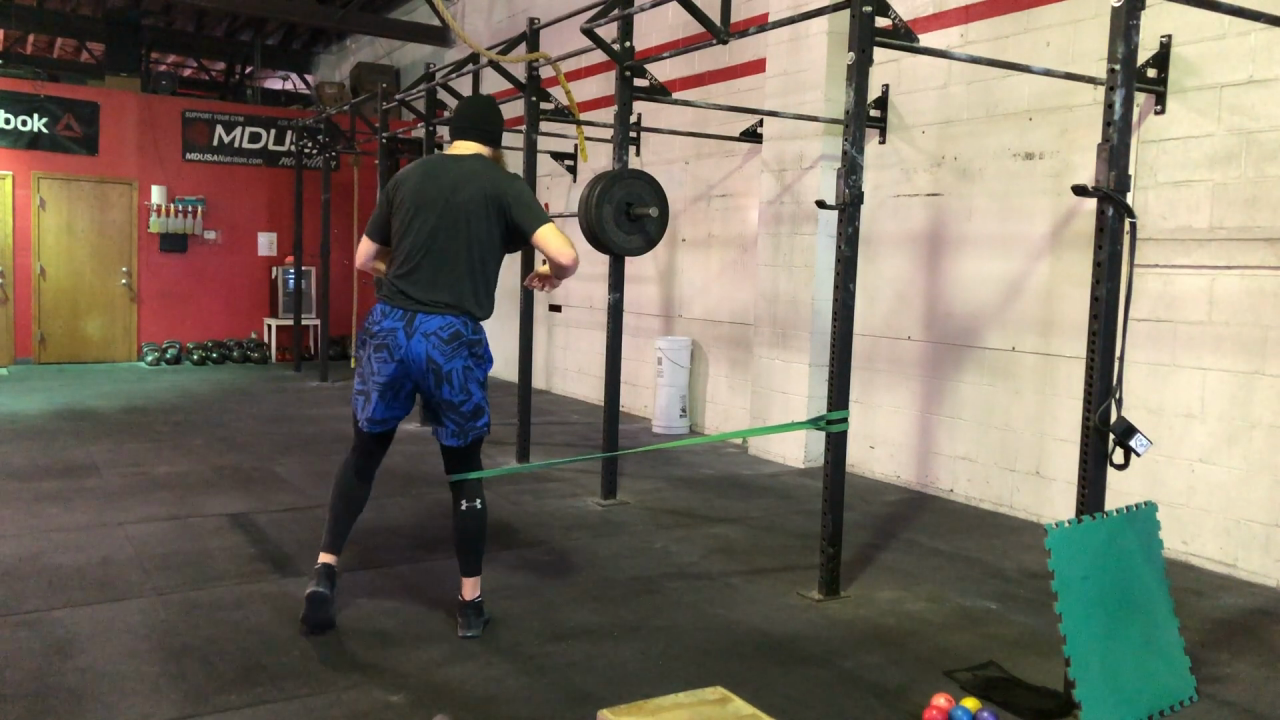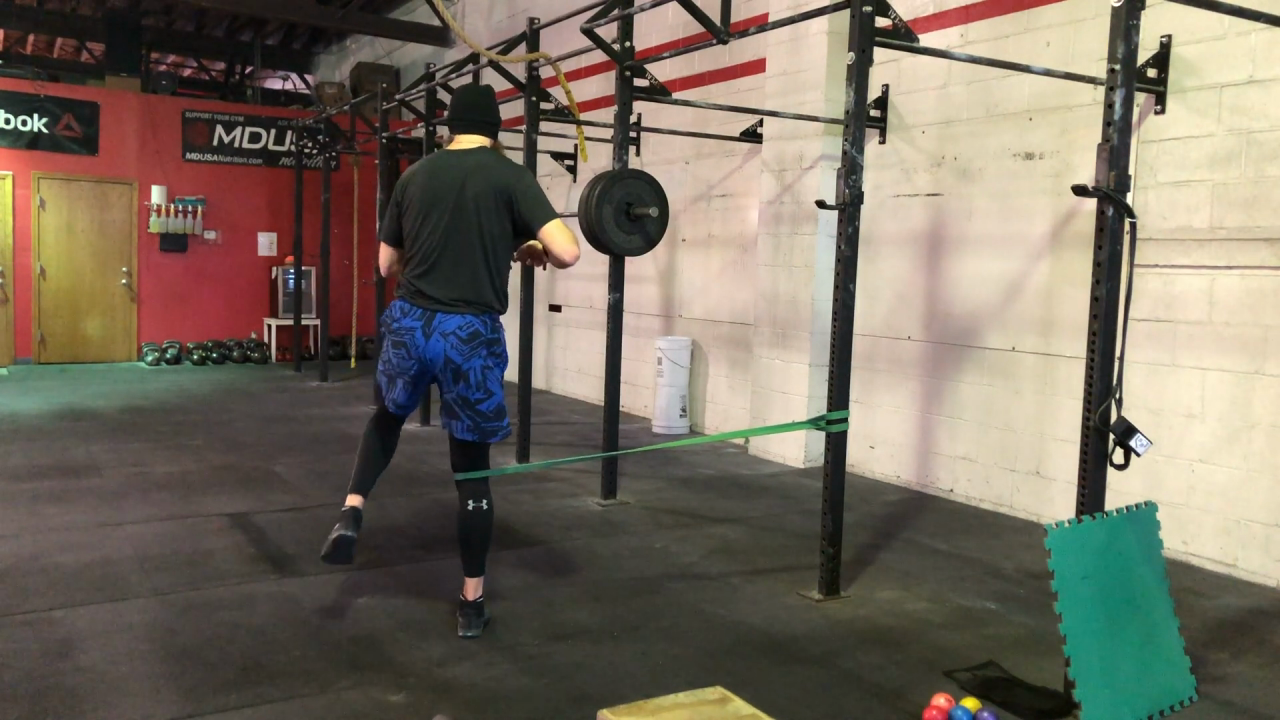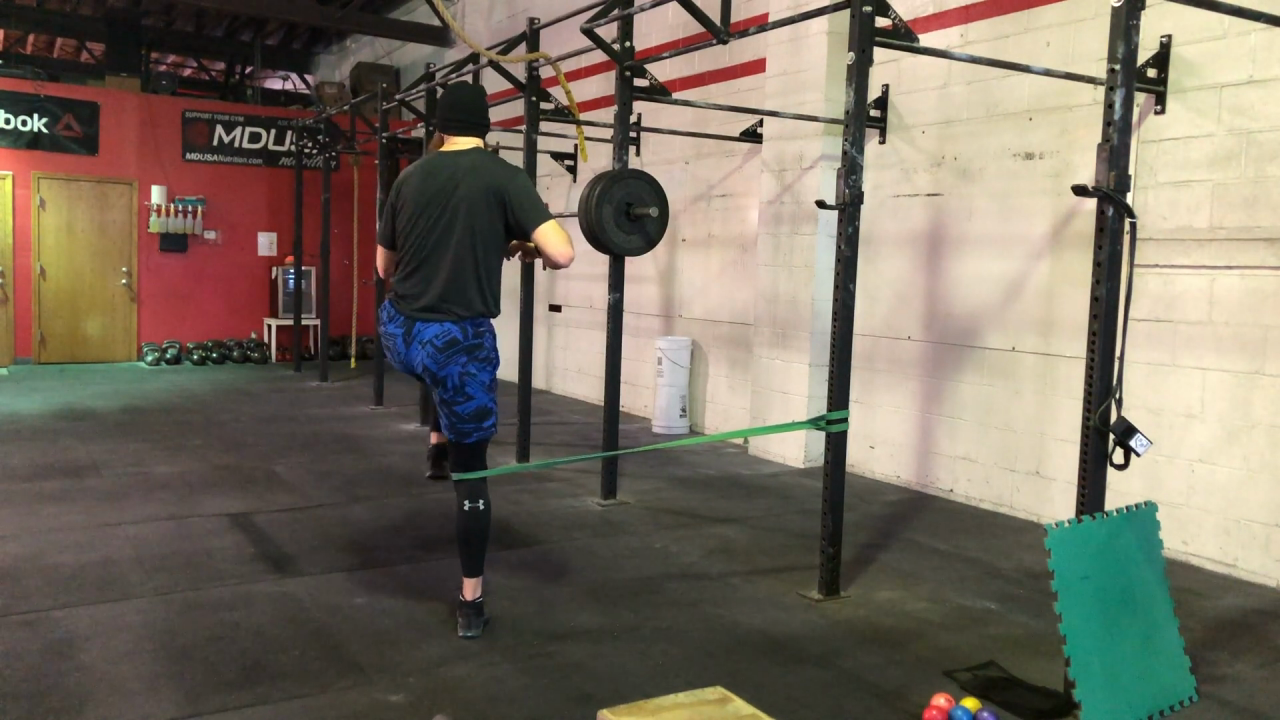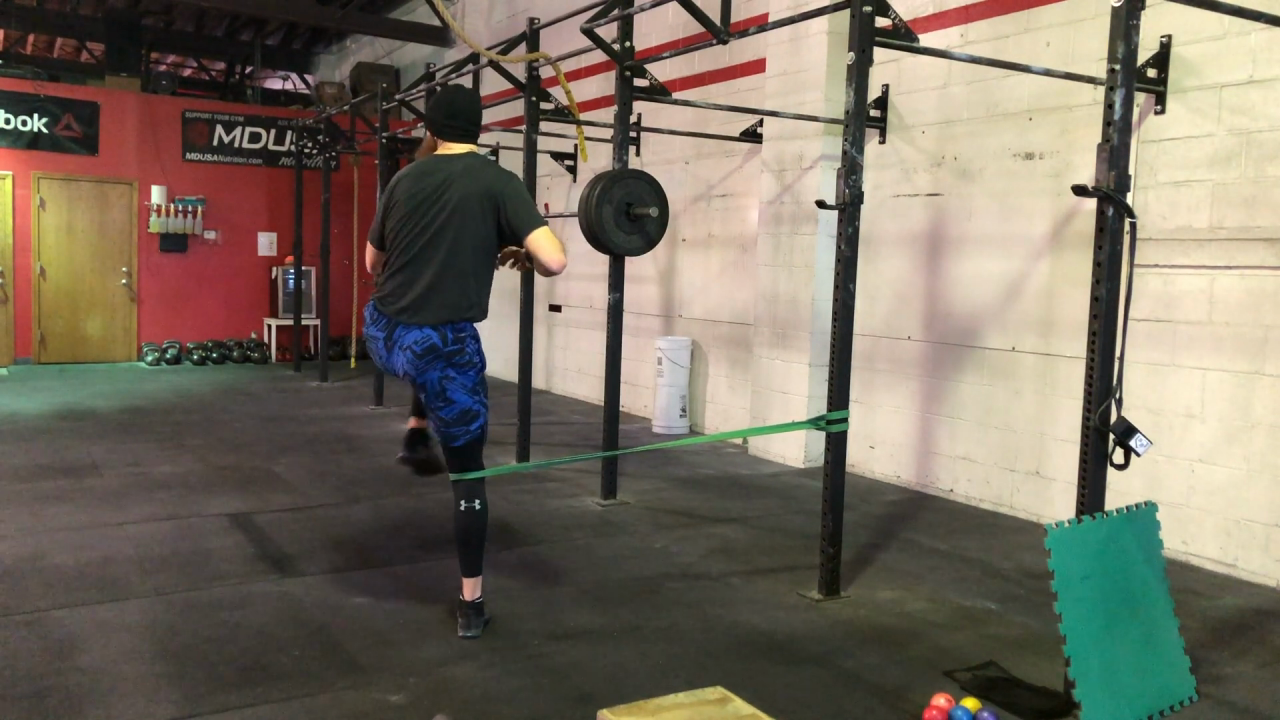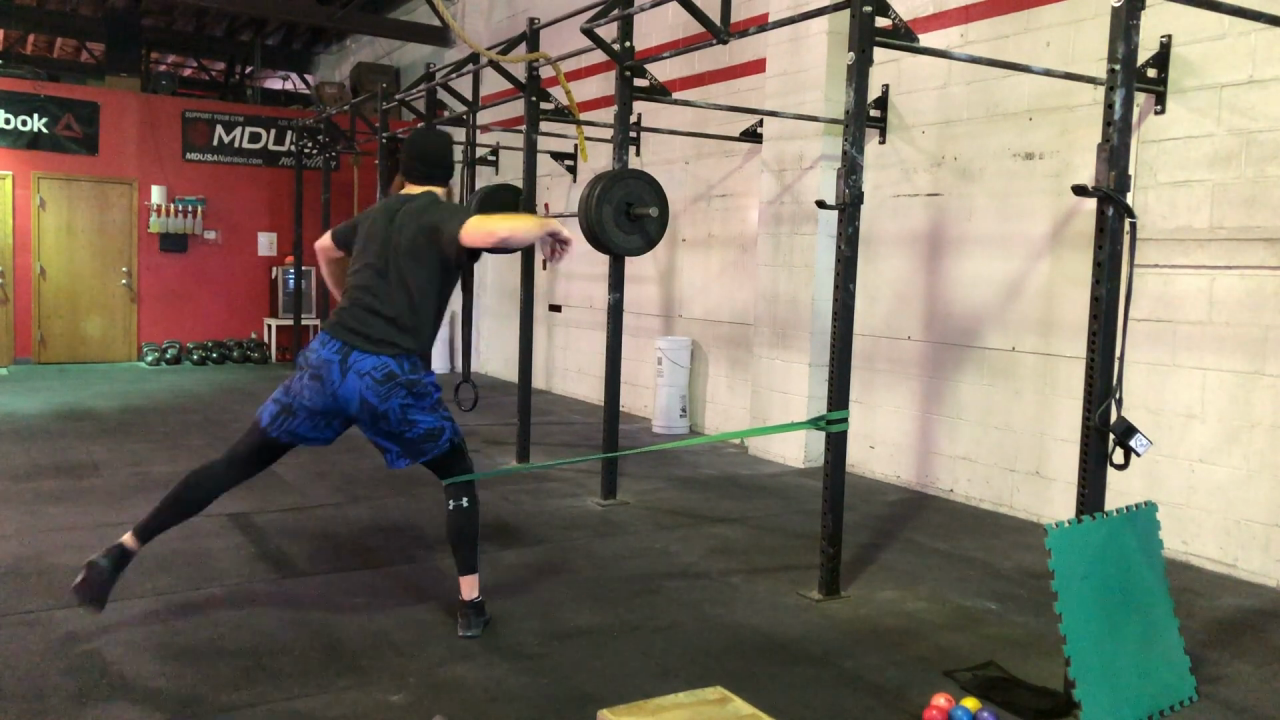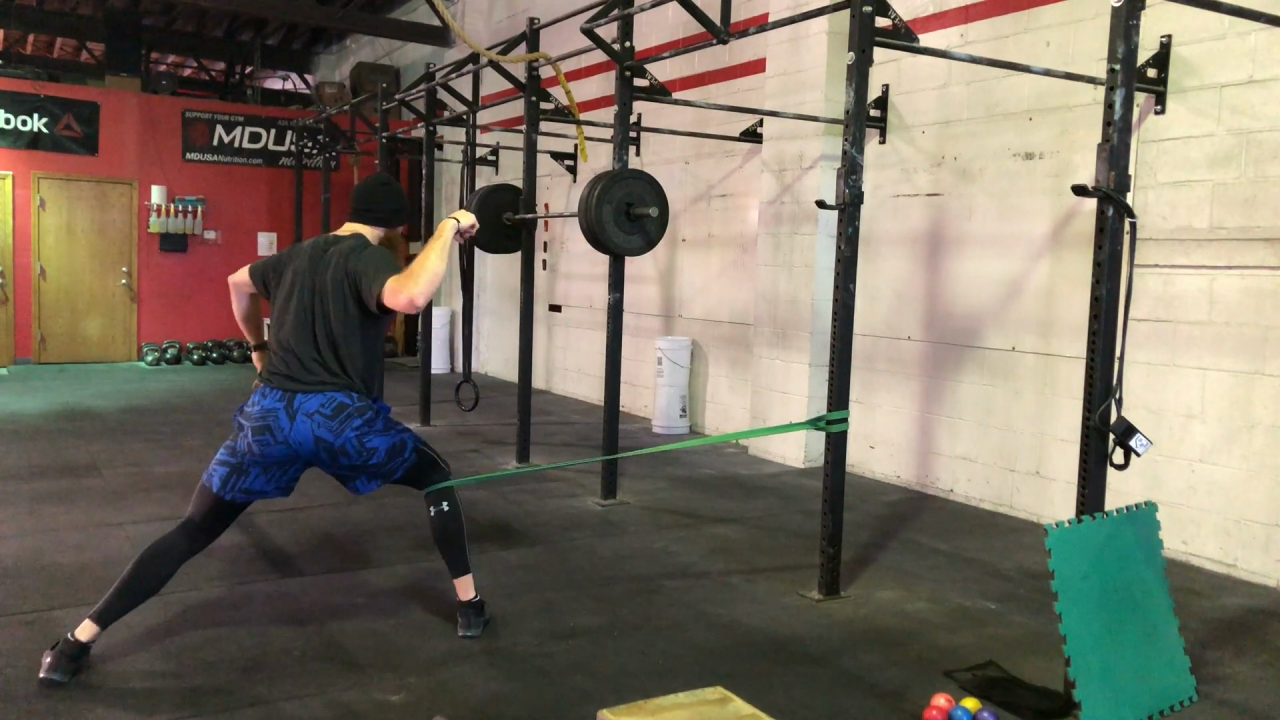
dt=0.5s
person 1, frame 1
left shoulder: (407, 177)
right shoulder: (503, 184)
left elbow: (364, 260)
right elbow: (564, 255)
right wrist: (551, 278)
left hip: (388, 327)
right hip: (452, 338)
left knee: (364, 454)
right knee: (464, 471)
left ankle: (323, 575)
right ankle: (470, 605)
person 1, frame 2
left shoulder: (414, 176)
right shoulder: (510, 176)
left elbow: (387, 265)
right elbow: (567, 252)
right wrist: (533, 251)
left hip: (407, 322)
right hip: (470, 334)
left knee: (387, 417)
right knee: (472, 469)
left ankle: (350, 516)
right ankle: (471, 603)
person 1, frame 3
left shoulder: (410, 177)
right shoulder: (504, 177)
left elbow: (384, 265)
right elbow: (561, 254)
right wrist: (525, 248)
left hip: (398, 330)
right hip: (457, 339)
right knee: (471, 471)
left ankle: (439, 444)
right ankle: (471, 603)
person 1, frame 4
left shoulder: (404, 179)
right shoulder: (498, 183)
left elbow: (373, 263)
right elbow: (554, 261)
right wrist: (521, 256)
left hip: (381, 331)
right hip: (440, 345)
right knee: (467, 474)
left ankle: (417, 436)
right ankle: (471, 605)
person 1, frame 5
left shoulder: (377, 214)
right shoulder: (443, 217)
left elbow: (325, 251)
right elbow: (490, 232)
right wrist: (548, 229)
left hip: (327, 358)
right hip: (390, 378)
left knee: (237, 462)
right knee: (459, 478)
left ankle: (121, 551)
right ankle: (470, 607)
person 1, frame 6
left shoulder: (299, 255)
right shoulder: (367, 260)
left elbow: (238, 285)
right elbow: (409, 297)
left wrist: (258, 348)
right wrist: (447, 228)
left hip: (268, 411)
right hip: (337, 417)
left knee: (191, 532)
right knee: (437, 477)
left ankle: (77, 642)
right ankle: (470, 607)
